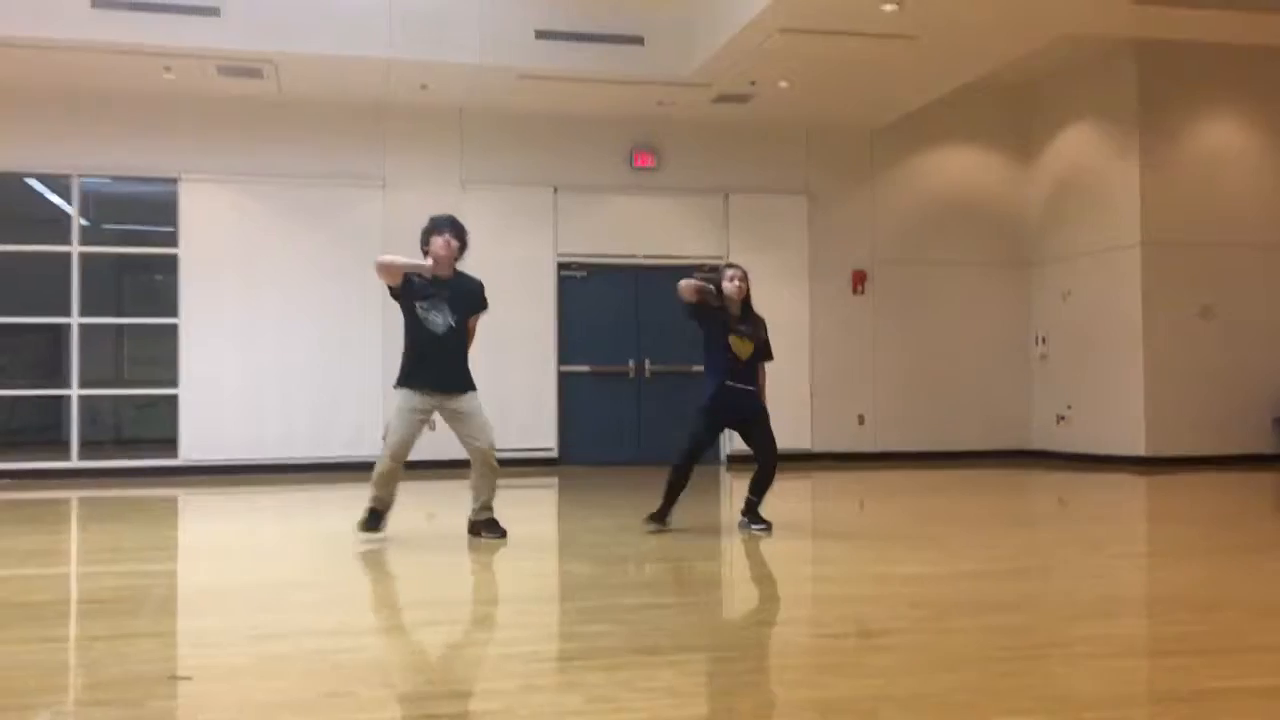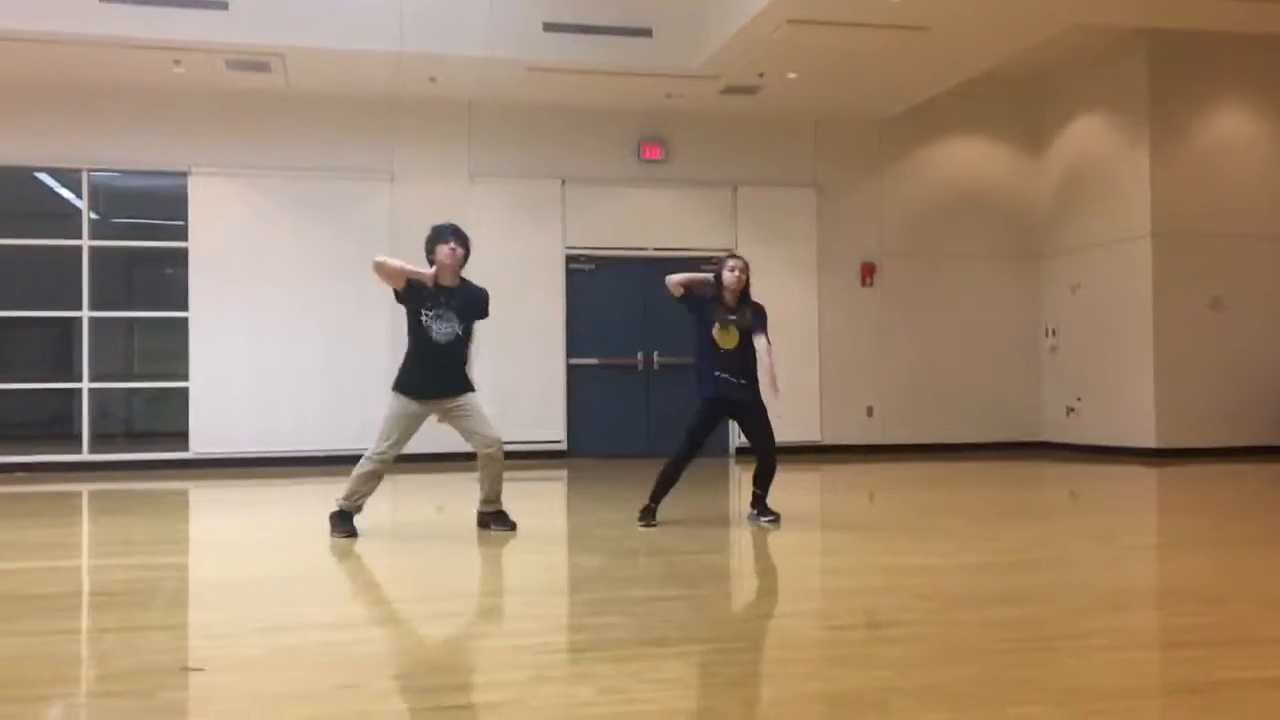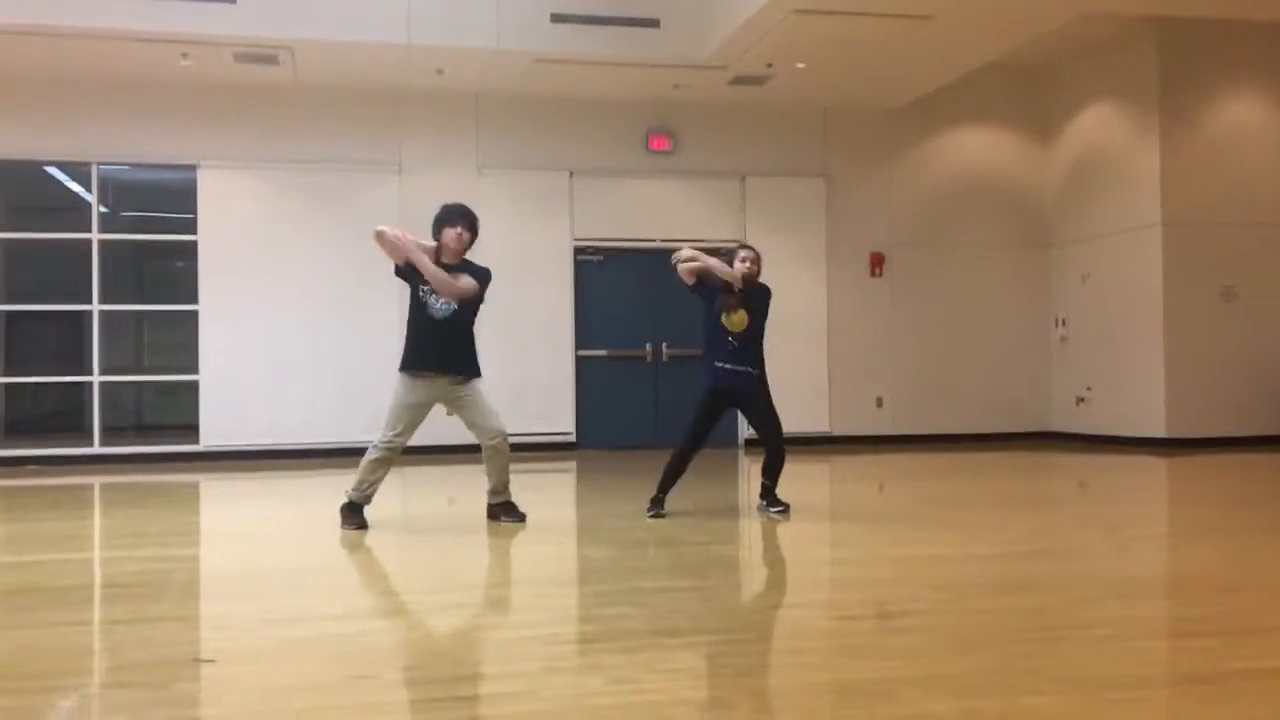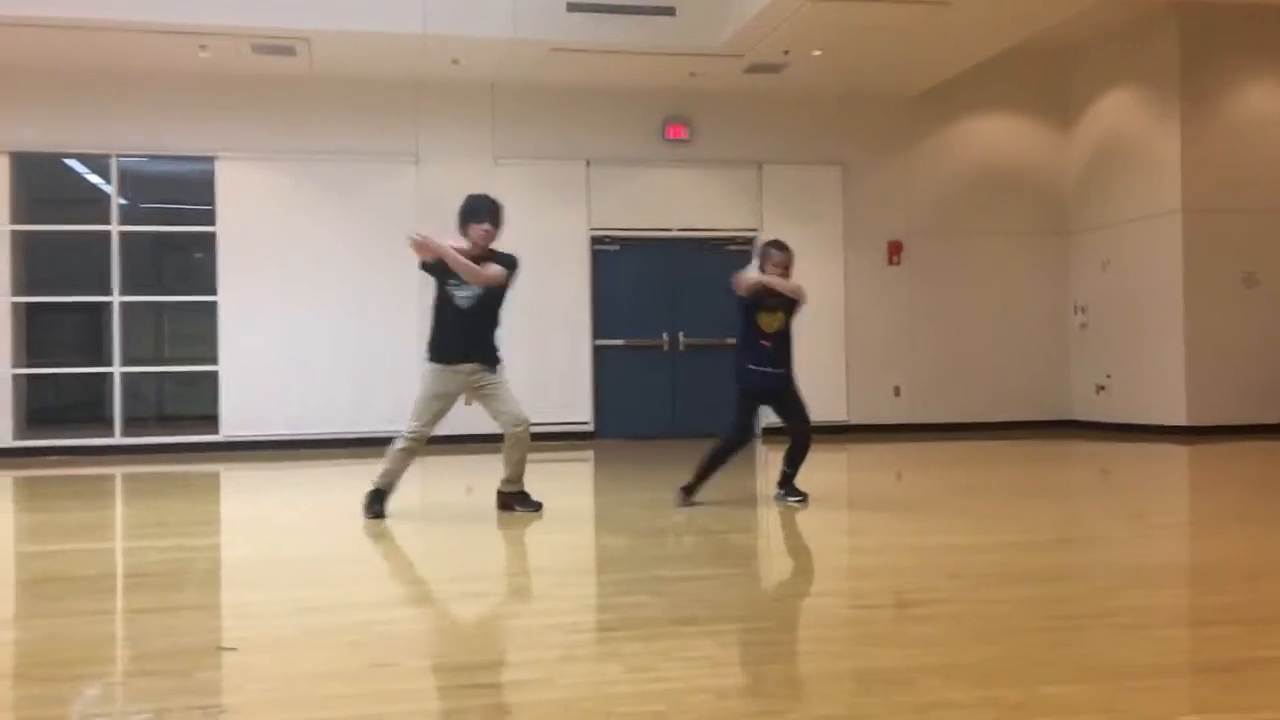
dt=0.2s
person 1, frame 1
left shoulder: (471, 288)
right shoulder: (408, 278)
right elbow: (381, 264)
right wrist: (425, 267)
left hip: (457, 386)
right hip: (413, 386)
left knee: (485, 449)
right knee: (393, 450)
left ankle: (482, 517)
right ankle: (378, 507)
person 1, frame 2
left shoulder: (476, 296)
right shoulder: (416, 288)
right elbow: (380, 265)
left wrist: (459, 359)
right wrist: (425, 274)
left hip: (456, 391)
right hip: (412, 391)
left knee: (492, 444)
right knee: (381, 453)
left ankle: (490, 510)
right ankle: (345, 511)
person 1, frame 3
left shoulder: (478, 274)
right shoulder: (415, 265)
left elbow: (453, 290)
right elbow: (382, 235)
left wrist: (419, 257)
right wrist: (424, 247)
left hip: (462, 376)
right hip: (416, 374)
left knee: (496, 436)
right knee: (390, 441)
left ankle: (499, 501)
right ankle: (355, 502)
person 1, frame 4
left shoulder: (504, 263)
right shoulder: (443, 258)
left elbow: (482, 278)
right elbow: (419, 244)
left wrist: (449, 252)
left hip: (484, 365)
right hip: (443, 364)
left knee: (518, 424)
right knee: (417, 430)
left ankle: (512, 490)
right ankle: (379, 490)
person 2, frame 1
left shoulder: (756, 323)
right shoulder: (709, 312)
left elbow: (759, 366)
right elbow: (684, 287)
left wrist: (761, 405)
right wrist: (707, 288)
left hip: (748, 404)
right hip: (717, 400)
left knee: (769, 459)
right knee: (689, 456)
left ankle: (750, 513)
right ankle: (663, 512)
person 2, frame 2
left shoulder: (754, 311)
right shoulder: (705, 304)
left elbow: (761, 343)
right elbow: (671, 281)
left wrist: (769, 376)
right wrist: (707, 278)
left hip: (746, 394)
right hip: (713, 394)
left knee: (767, 452)
right knee: (685, 451)
left ankle: (758, 505)
right ankle: (651, 506)
person 2, frame 3
left shoulder: (760, 293)
right shoulder: (714, 292)
left elbow: (737, 280)
right elbow: (683, 269)
left wrist: (698, 255)
right wrist: (711, 264)
left hip: (752, 383)
right hip: (718, 382)
left knee: (775, 442)
right knee: (692, 441)
left ankle: (768, 496)
right ankle: (659, 497)
person 2, frame 4
left shoulder: (789, 295)
right shoulder: (751, 292)
left elbow: (799, 293)
right elbow: (744, 284)
left wrist: (764, 278)
right wrist: (755, 275)
left hip: (780, 379)
right hip: (750, 377)
left knee: (802, 432)
right knee: (740, 435)
left ankle: (786, 485)
right ankle: (691, 486)
